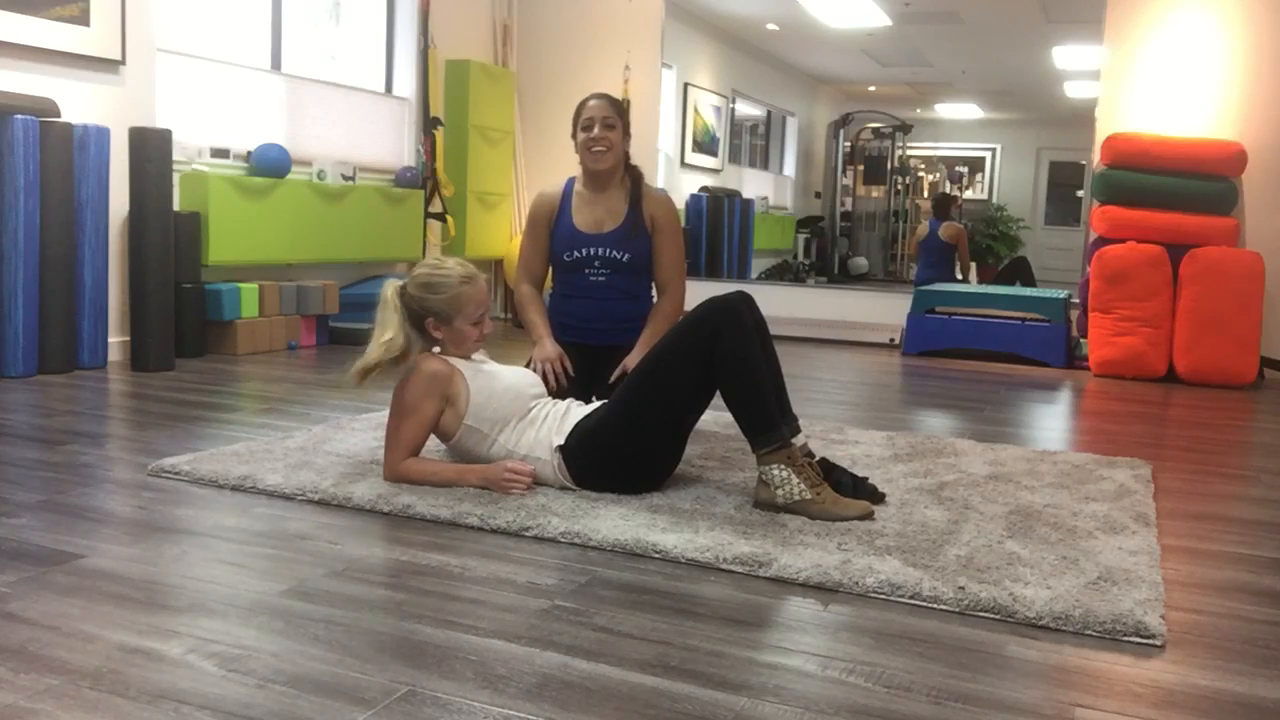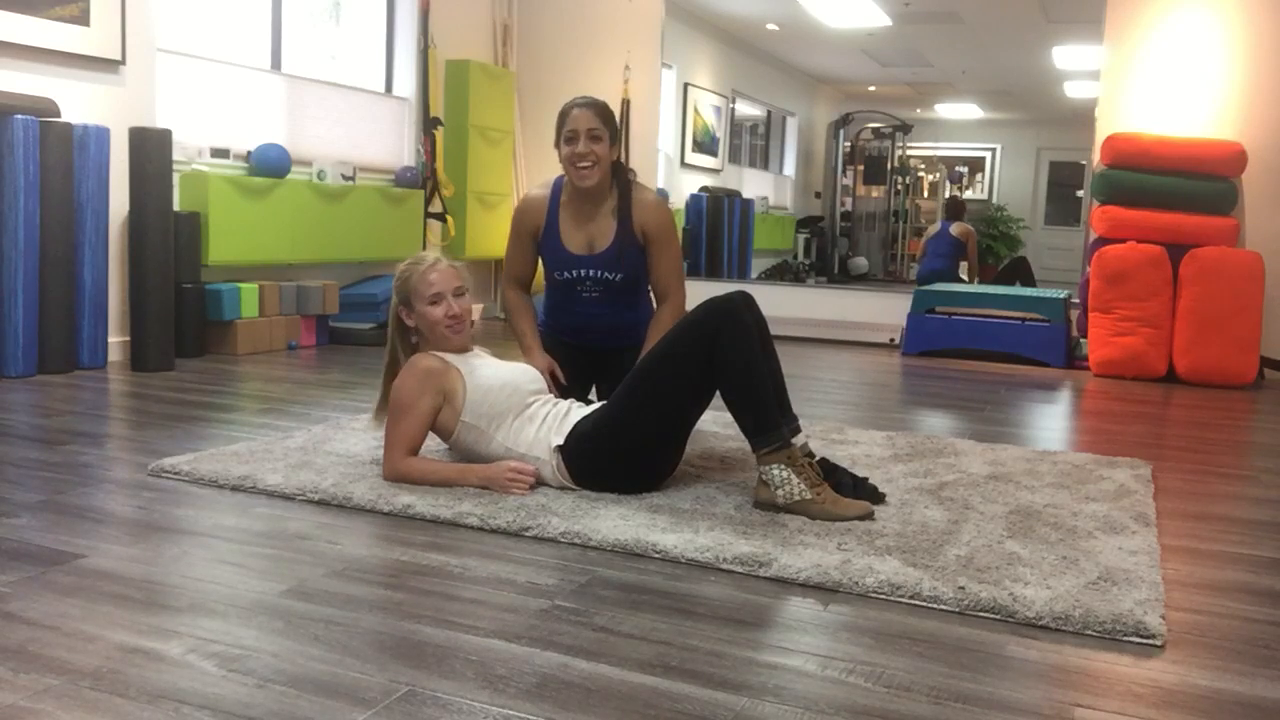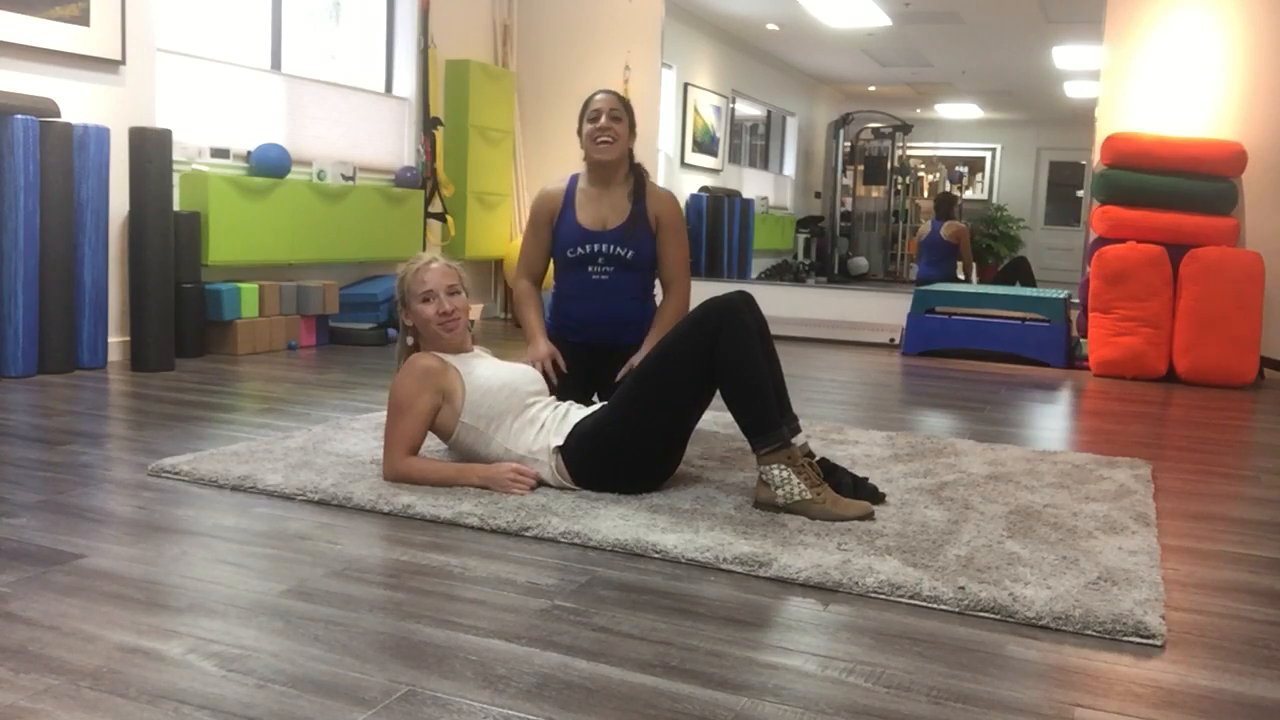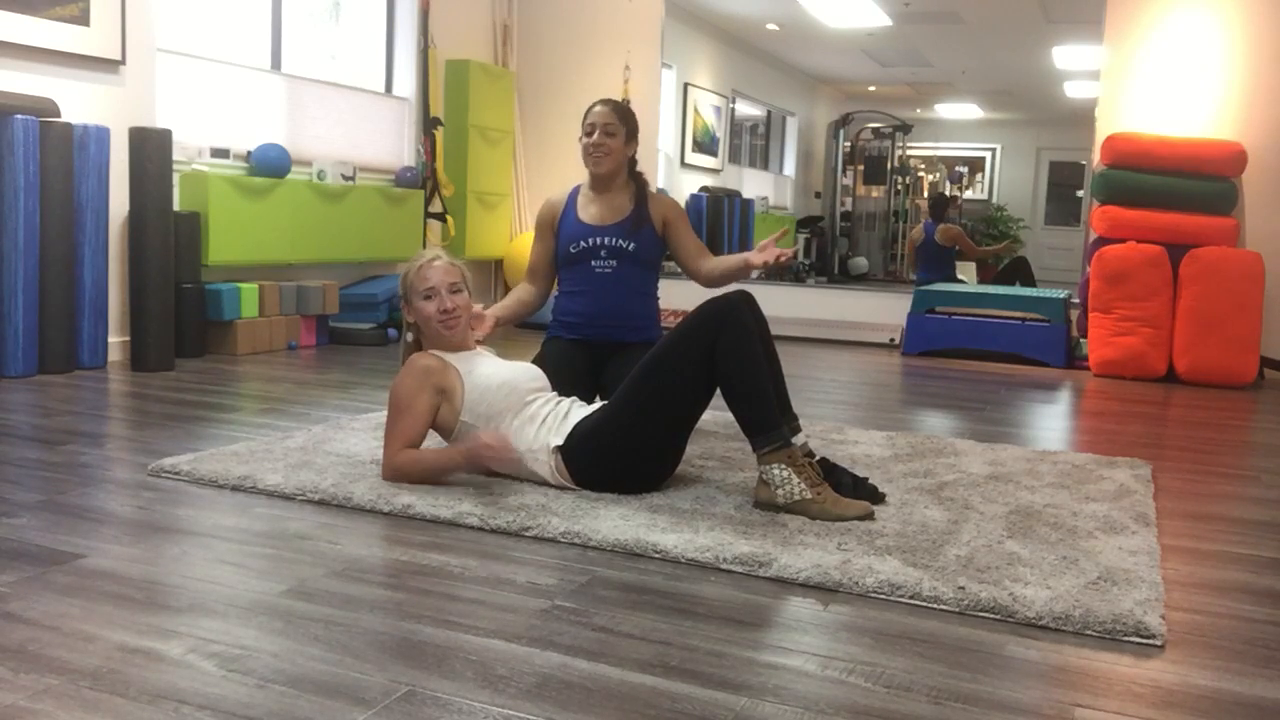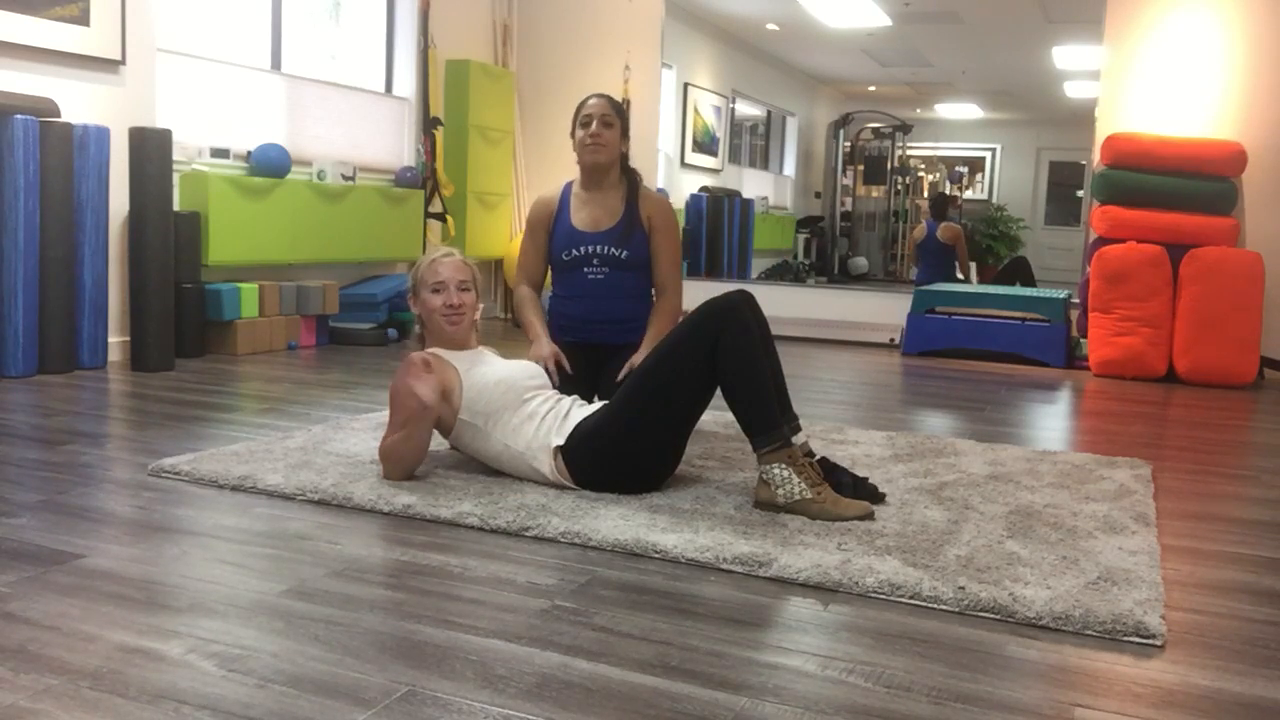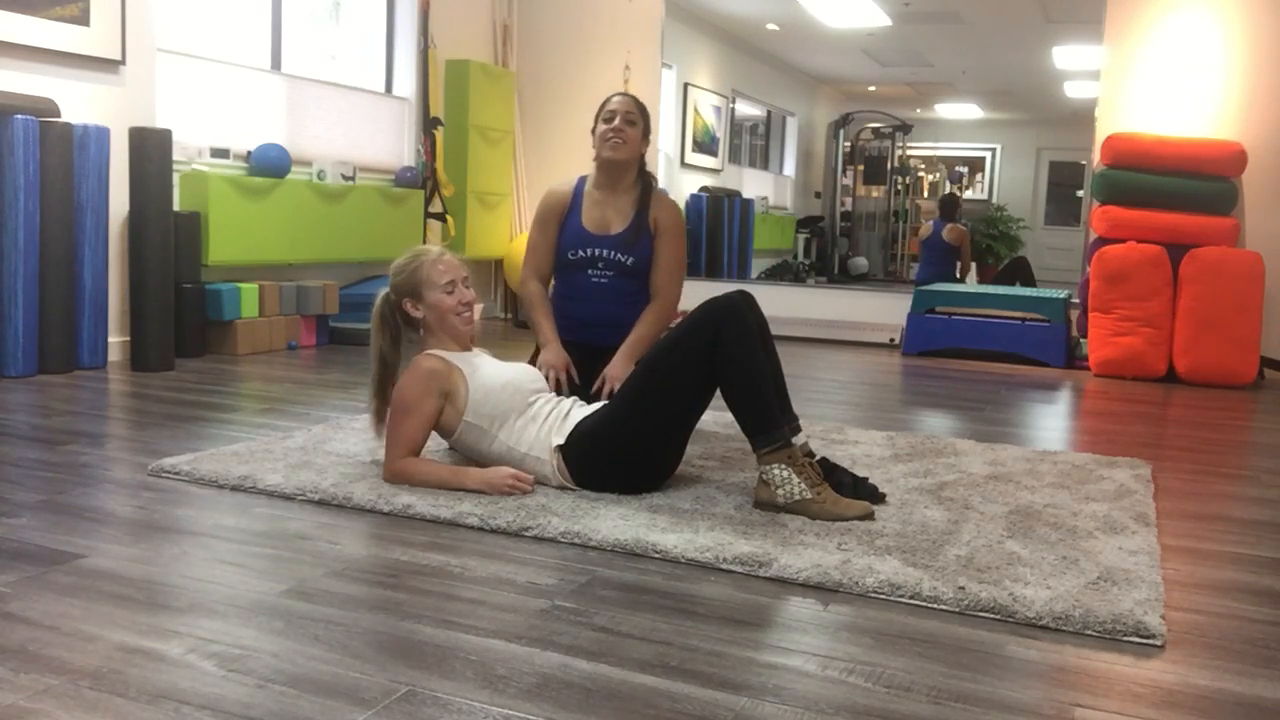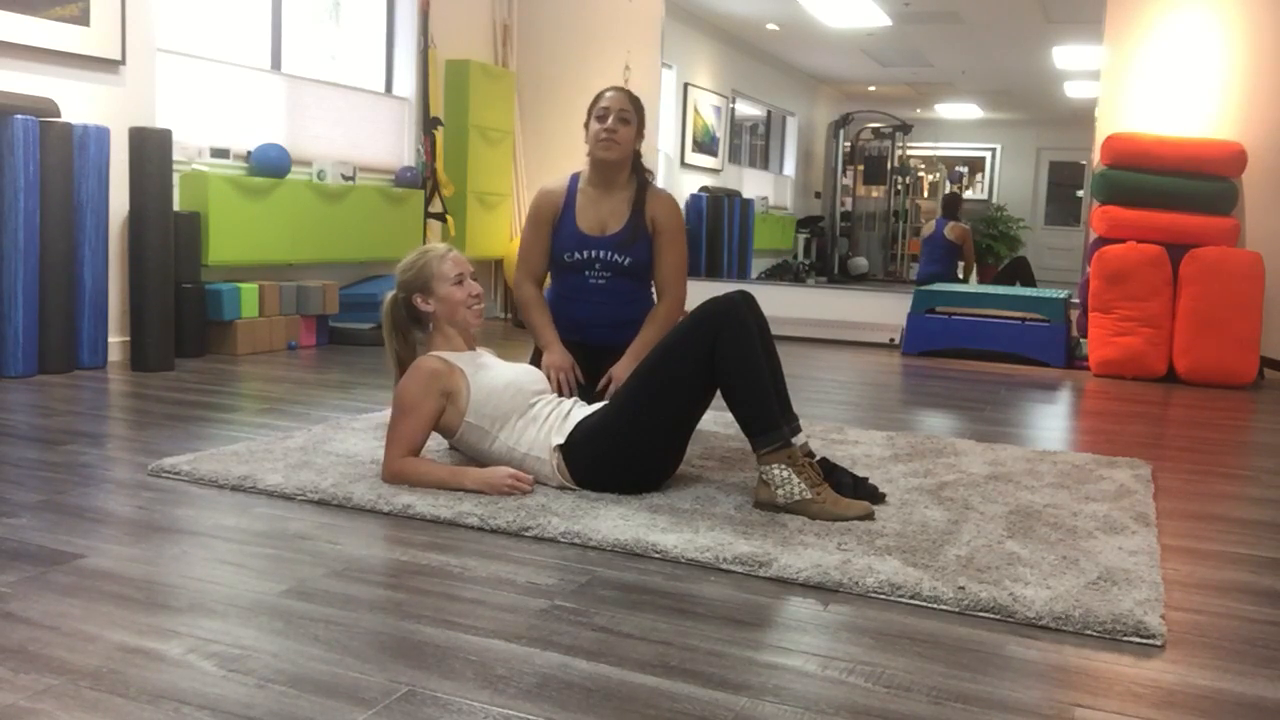
dt=0.7s
person 1, frame 1
left shoulder: (469, 361)
right shoulder: (431, 376)
right elbow: (397, 466)
right wrist: (481, 475)
left hip: (600, 434)
right hip: (594, 457)
left knee: (734, 308)
right knee: (721, 318)
left ankle: (791, 458)
right ankle: (781, 475)
person 1, frame 2
left shoulder: (475, 357)
right shoulder: (425, 372)
right elbow: (396, 465)
right wrist: (484, 473)
left hip: (602, 440)
right hip: (591, 457)
left knee: (735, 309)
right knee: (721, 320)
left ankle: (793, 458)
right ankle: (783, 478)
person 1, frame 3
left shoulder: (477, 358)
right shoulder: (424, 371)
right elbow: (396, 465)
right wrist: (483, 473)
left hip: (597, 438)
right hip: (590, 458)
left knee: (736, 308)
right knee: (723, 317)
left ankle: (792, 459)
right ankle: (782, 476)
person 1, frame 4
left shoulder: (480, 356)
right shoulder: (424, 372)
right elbow: (395, 466)
right wrist: (467, 453)
left hip: (602, 441)
right hip: (590, 458)
left knee: (736, 308)
right knee: (722, 318)
left ankle: (792, 461)
right ankle: (783, 478)
person 1, frame 5
left shoulder: (484, 357)
right shoulder: (426, 368)
right elbow: (396, 467)
right wrist: (423, 412)
left hip: (601, 439)
right hip: (590, 457)
left knee: (736, 307)
right knee: (723, 318)
left ankle: (793, 460)
right ankle: (783, 476)
person 1, frame 6
left shoulder: (474, 359)
right shoulder: (427, 373)
right elbow: (397, 465)
right wrist: (477, 477)
left hip: (601, 438)
right hip: (592, 457)
left knee: (736, 309)
right knee: (723, 318)
left ankle: (792, 462)
right ankle: (783, 476)
person 1, frame 7
left shoulder: (479, 359)
right shoulder: (431, 373)
right elbow: (396, 466)
right wrist: (477, 477)
left hip: (602, 438)
right hip: (593, 457)
left knee: (736, 307)
right knee: (723, 319)
left ankle: (792, 460)
right ankle: (783, 477)
person 2, frame 1
left shoulder: (655, 205)
right shoulder: (549, 203)
left elbow: (671, 292)
right elbow: (527, 284)
left wrist: (642, 351)
right wrist: (543, 341)
left hip: (627, 351)
right hip: (564, 348)
person 2, frame 2
left shoulder: (648, 209)
right shoulder: (535, 207)
left elbow: (671, 300)
right elbow: (514, 287)
right wrist: (534, 352)
left hip: (630, 346)
right hip: (560, 343)
person 2, frame 3
left shoulder: (660, 203)
right shoulder: (552, 200)
left elbow: (677, 289)
right elbow: (526, 280)
left wrist: (649, 352)
right wrist: (538, 340)
left hip: (631, 348)
right hip: (565, 345)
person 2, frame 4
left shoulder: (659, 208)
right shoulder: (556, 209)
left elbow: (704, 268)
right elbow: (535, 285)
left wrist: (747, 260)
right wrist: (495, 315)
left hip: (636, 347)
right hip: (569, 343)
person 2, frame 5
left shoulder: (653, 208)
right shoulder: (548, 207)
left elbow: (669, 293)
right elbow: (526, 285)
left wrist: (647, 352)
right wrist: (541, 339)
left hip: (629, 348)
right hip: (566, 346)
person 2, frame 6
left shoulder: (663, 212)
right shoulder: (559, 200)
left elbow: (664, 298)
right elbow: (532, 279)
left wrist: (625, 358)
right wrist: (550, 345)
left hip: (630, 351)
right hip: (566, 346)
person 2, frame 7
left shoulder: (660, 208)
right shoulder: (551, 200)
left elbow: (671, 298)
right elbow: (526, 284)
left wrist: (632, 361)
right wrist: (551, 348)
left hip: (629, 350)
right hip: (564, 346)
